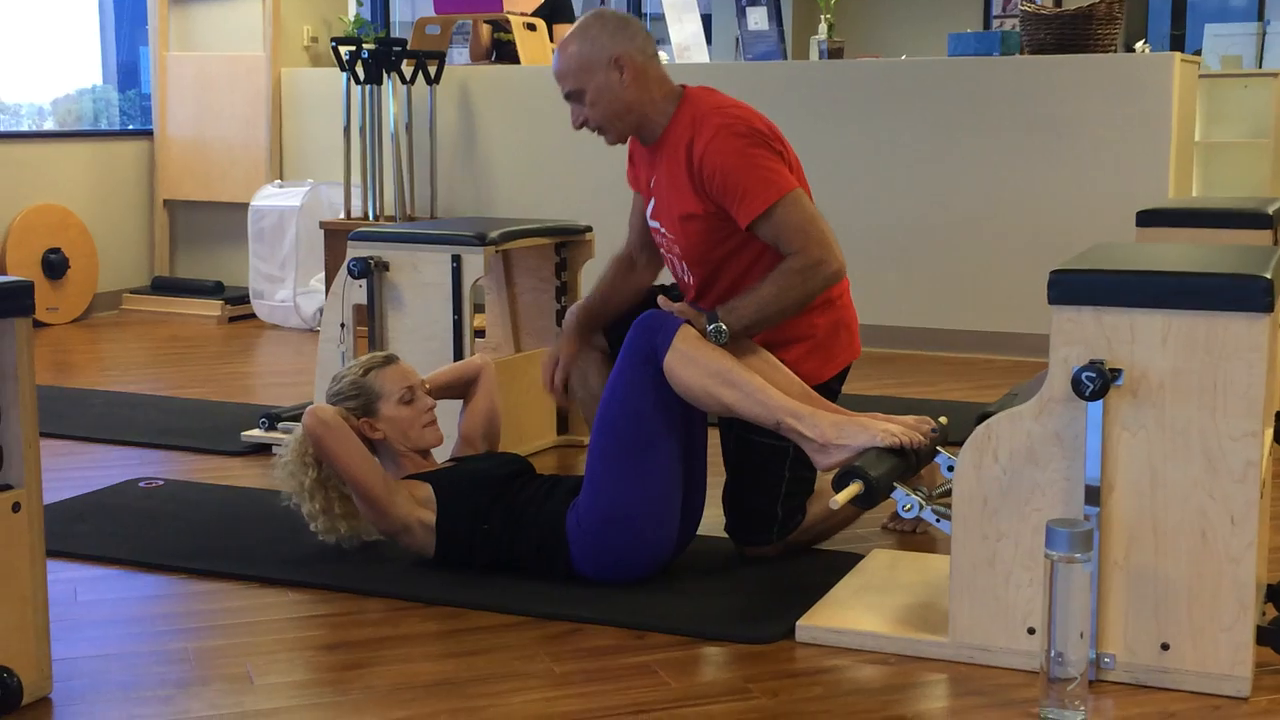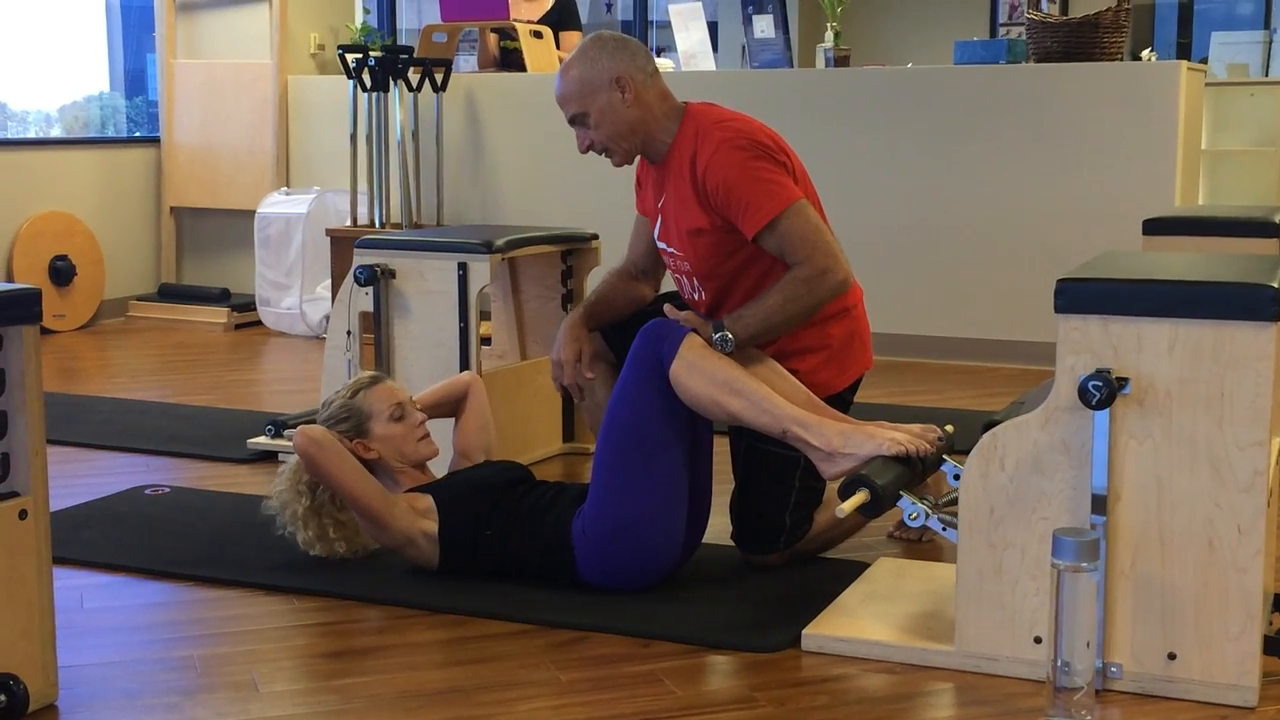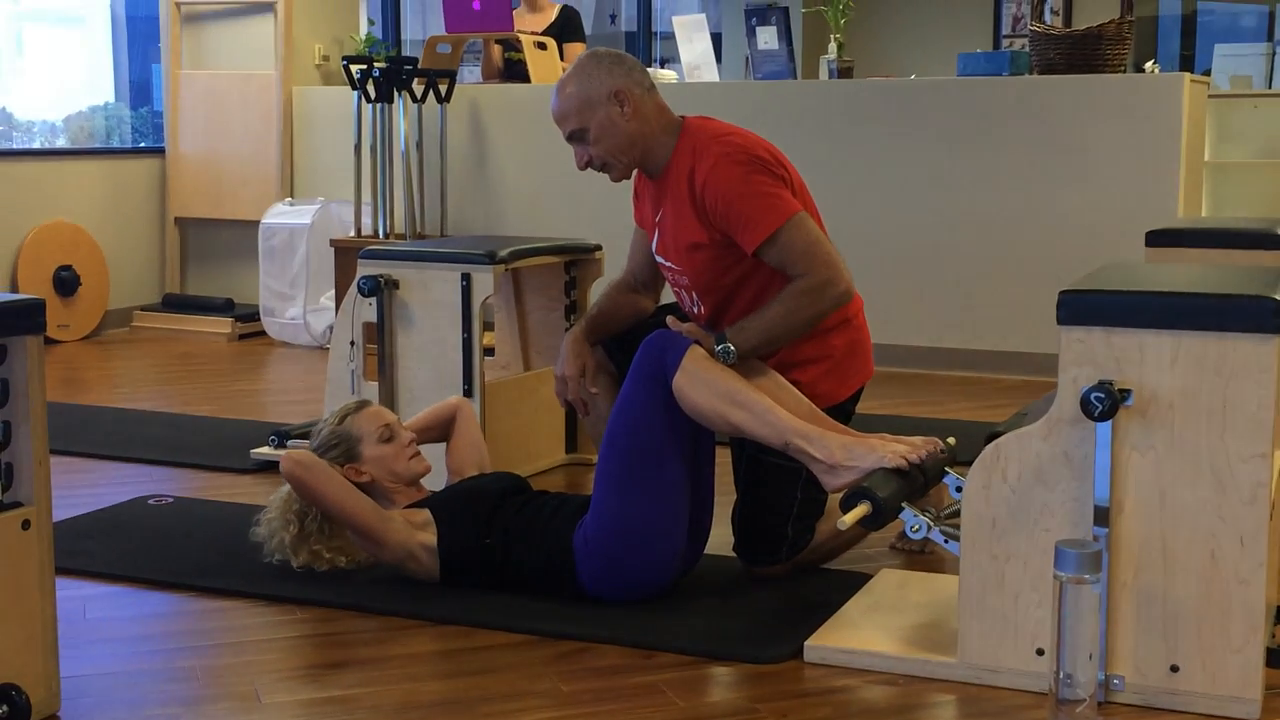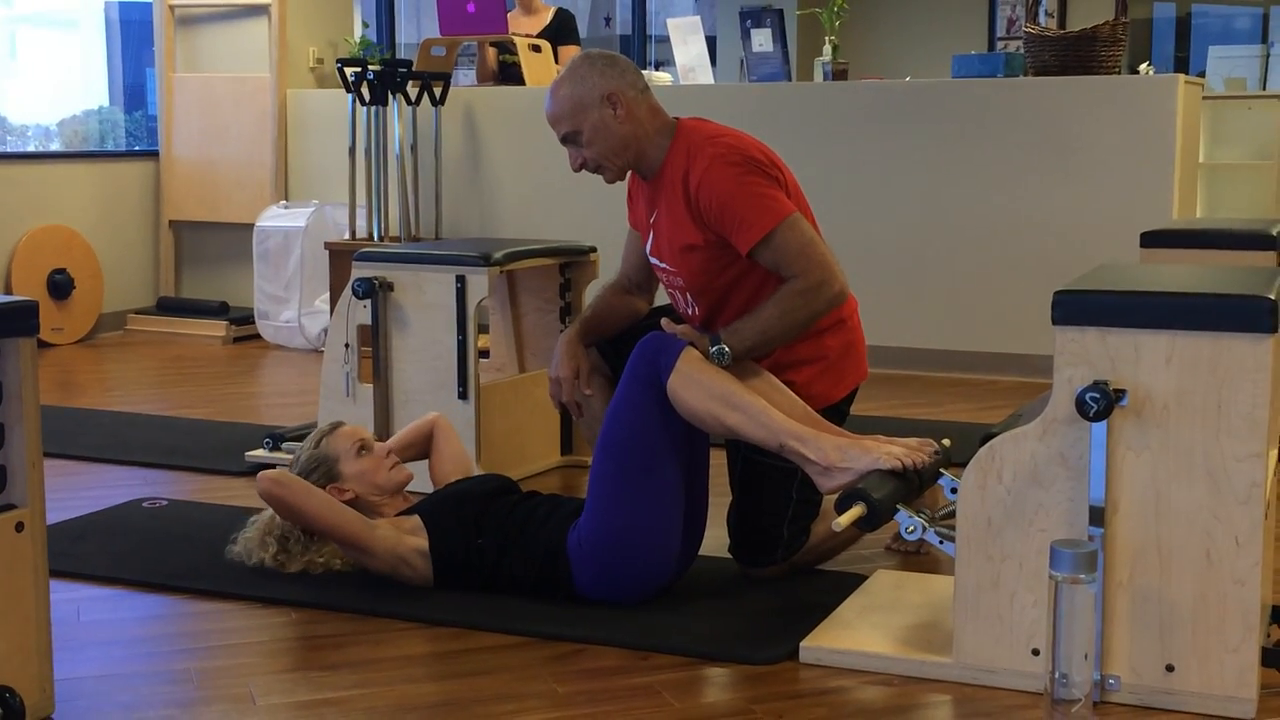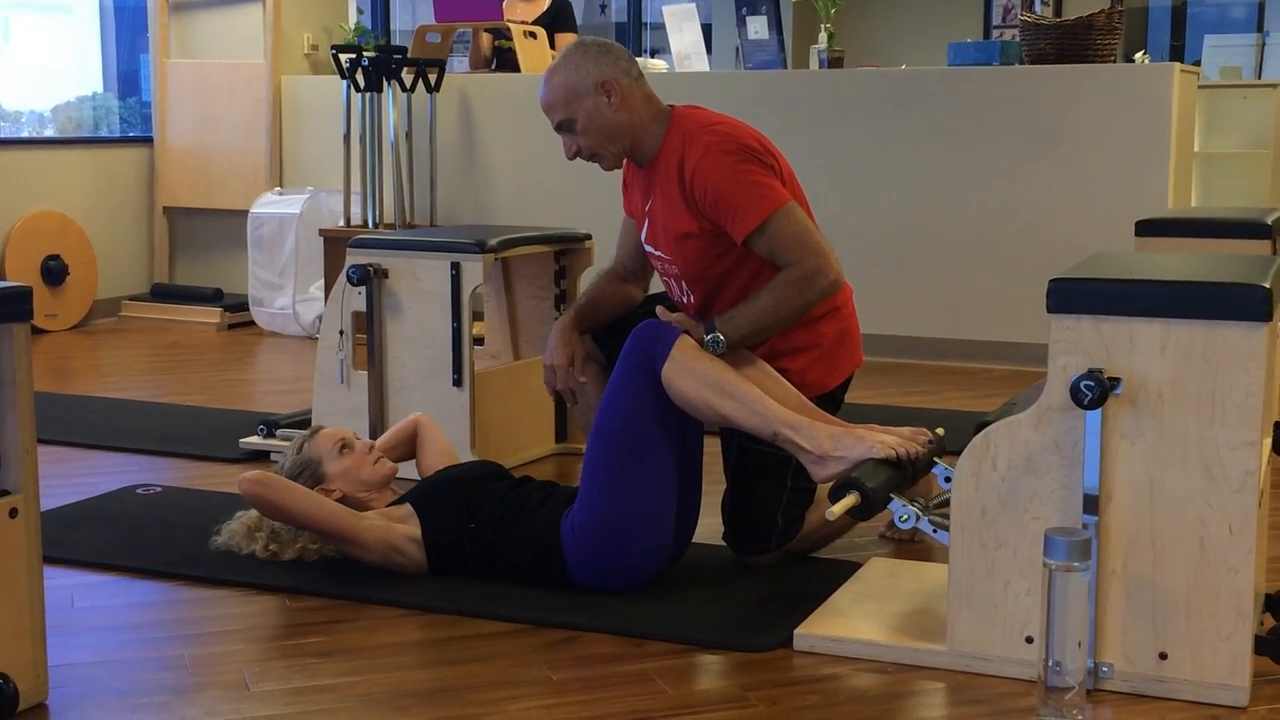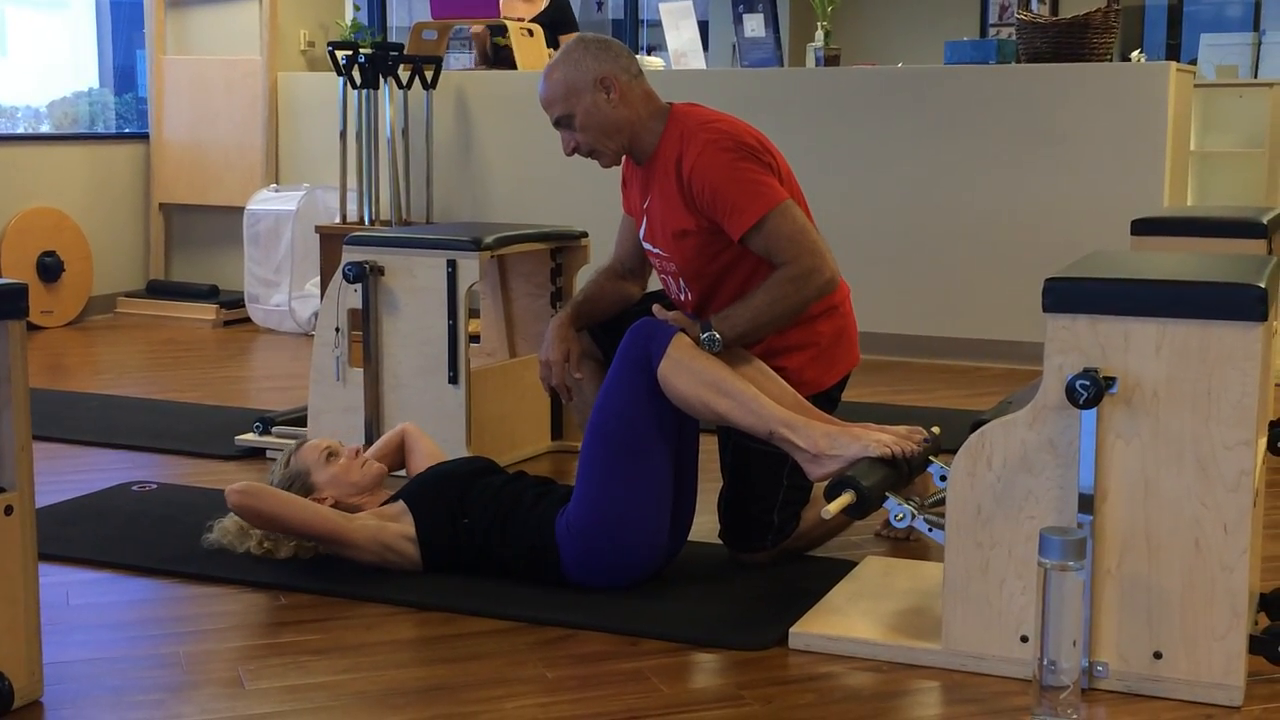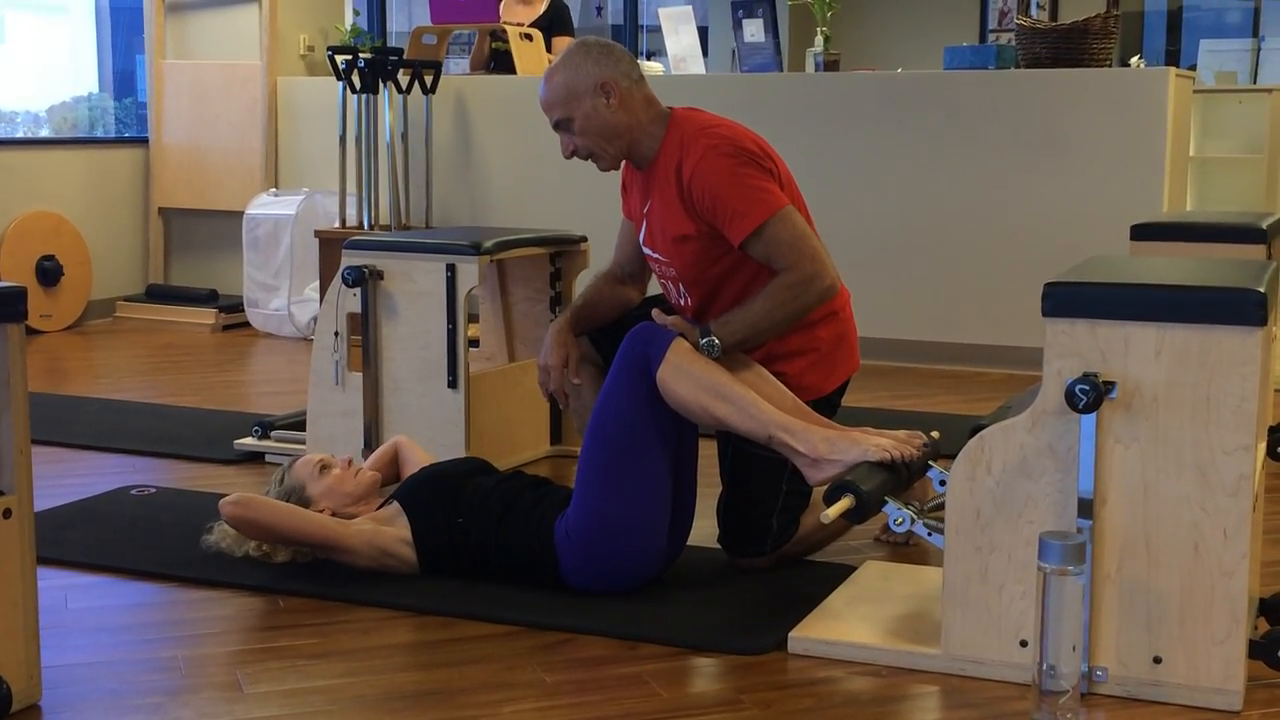
dt=0.7s
person 1, frame 1
left shoulder: (463, 463)
right shoulder: (400, 509)
left elbow: (482, 368)
right elbow: (317, 419)
left wrist: (414, 385)
right wrist: (384, 401)
left hip: (648, 528)
right hip: (605, 543)
left knee: (691, 332)
right knee: (653, 334)
left ankle: (848, 429)
right ankle: (820, 434)
person 1, frame 2
left shoulder: (460, 477)
right shoulder: (402, 521)
left elbow: (470, 382)
right elbow: (307, 438)
left wrist: (405, 402)
right wrist: (379, 421)
left hip: (654, 533)
right hip: (611, 547)
left knee: (696, 338)
right knee: (660, 341)
left ankle: (859, 442)
right ankle: (828, 442)
person 1, frame 3
left shoulder: (458, 496)
right shoulder: (399, 537)
left elbow: (458, 407)
right elbow: (293, 462)
left wrist: (397, 431)
right wrist: (362, 445)
left hip: (652, 546)
right hip: (613, 560)
left knee: (695, 352)
right knee: (663, 354)
left ankle: (843, 451)
right ankle: (828, 454)
person 1, frame 4
left shoulder: (446, 503)
right shoulder: (390, 545)
left elbow: (436, 421)
right elbow: (271, 482)
left wrist: (381, 452)
right wrist: (342, 465)
left hip: (644, 545)
right hip: (607, 561)
left knee: (694, 352)
right knee: (657, 354)
left ankle: (848, 450)
right ankle: (824, 455)
person 1, frame 5
left shoulder: (433, 494)
right shoulder: (381, 535)
left elbow: (420, 420)
right elbow: (252, 482)
left wrist: (376, 454)
right wrist: (332, 471)
left hip: (638, 535)
right hip: (601, 551)
left knee: (690, 339)
right knee: (652, 342)
left ankle: (836, 440)
right ankle: (819, 445)
person 1, frame 6
left shoulder: (423, 496)
right shoulder: (374, 533)
left elbow: (407, 428)
right elbow: (241, 496)
left wrist: (369, 464)
right wrist: (319, 479)
left hip: (632, 531)
right hip: (595, 547)
left knee: (689, 337)
right knee: (648, 340)
left ankle: (829, 438)
right ankle: (813, 444)
person 1, frame 7
left shoulder: (417, 501)
right shoulder: (372, 538)
left elbow: (401, 441)
right elbow: (236, 508)
left wrist: (364, 473)
right wrist: (318, 494)
left hip: (631, 536)
right hip: (594, 552)
left knee: (686, 342)
right knee: (647, 345)
left ankle: (828, 443)
right ankle: (813, 449)
person 2, frame 1
left shoulder: (723, 138)
right shoulder: (646, 139)
left elbow: (822, 263)
right elbow: (640, 256)
left wrist: (713, 326)
right wrist: (576, 334)
left hip: (789, 345)
right hip: (720, 319)
left knee: (759, 539)
right knee: (589, 331)
person 2, frame 2
left shoulder: (726, 150)
right shoulder: (653, 158)
left elbow: (826, 273)
right elbow: (639, 276)
left wrist: (719, 337)
right wrist: (578, 319)
left hip: (801, 355)
right hip: (731, 334)
left knee: (767, 547)
right knee: (593, 340)
person 2, frame 3
left shoulder: (725, 164)
right shoulder: (650, 171)
left elbow: (829, 285)
right elbow: (638, 286)
left wrist: (721, 347)
right wrist: (580, 336)
left hip: (803, 365)
right hip: (727, 343)
left knee: (768, 557)
right knee: (594, 358)
person 2, frame 4
left shoulder: (719, 165)
right shoulder: (644, 173)
left elbow: (823, 286)
right elbow: (632, 289)
left wrist: (716, 349)
right wrist: (575, 336)
left hip: (798, 368)
right hip: (722, 343)
left knee: (763, 558)
right knee: (588, 357)
person 2, frame 5
left shoulder: (713, 154)
right shoulder: (640, 160)
left elbow: (819, 275)
right elbow: (627, 277)
left wrist: (711, 336)
right wrist: (569, 323)
left hip: (792, 355)
right hip: (716, 331)
left knee: (756, 545)
right knee: (581, 346)
person 2, frame 6
left shoulder: (712, 151)
right shoulder: (638, 157)
left elbow: (815, 273)
right elbow: (625, 275)
left wrist: (706, 335)
right wrist: (566, 321)
left hip: (788, 354)
right hip: (713, 327)
left knee: (753, 543)
right knee: (579, 342)
person 2, frame 7
left shoulder: (712, 157)
right shoulder: (639, 161)
left elbow: (814, 279)
right elbow: (624, 278)
left wrist: (705, 340)
right wrist: (565, 325)
left hip: (788, 359)
right hip: (713, 333)
left knee: (753, 550)
right knee: (578, 348)
